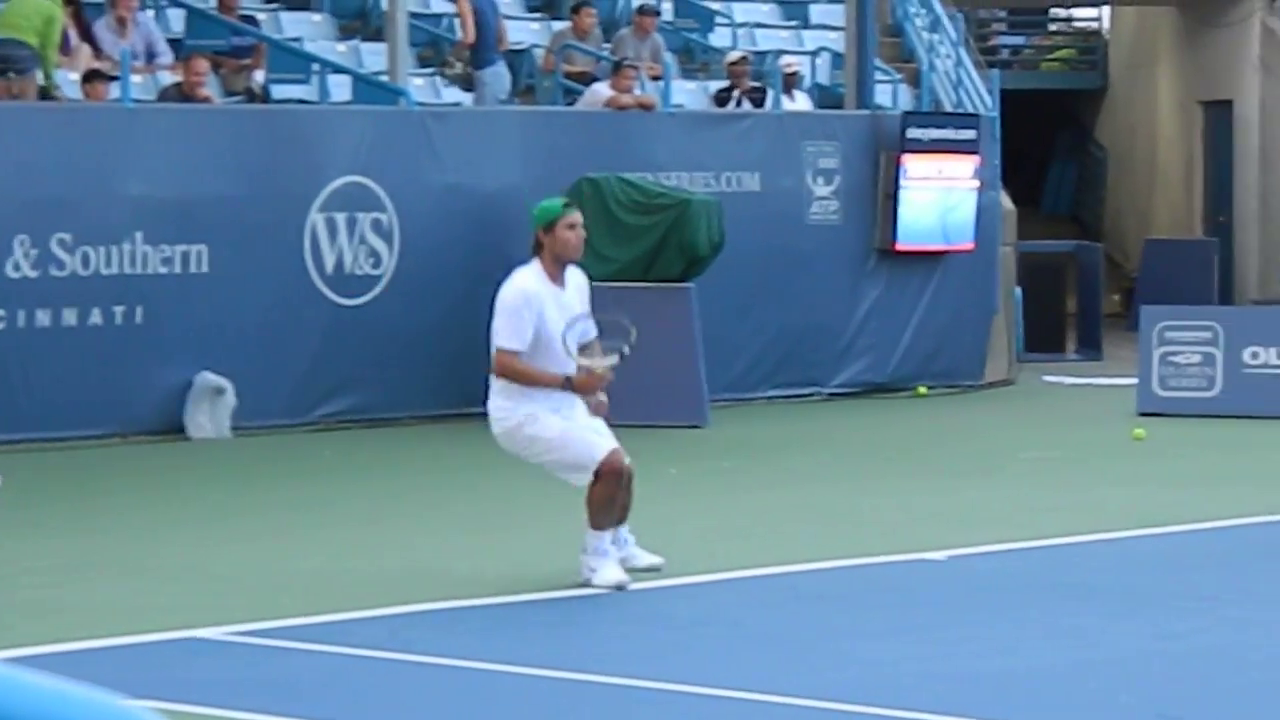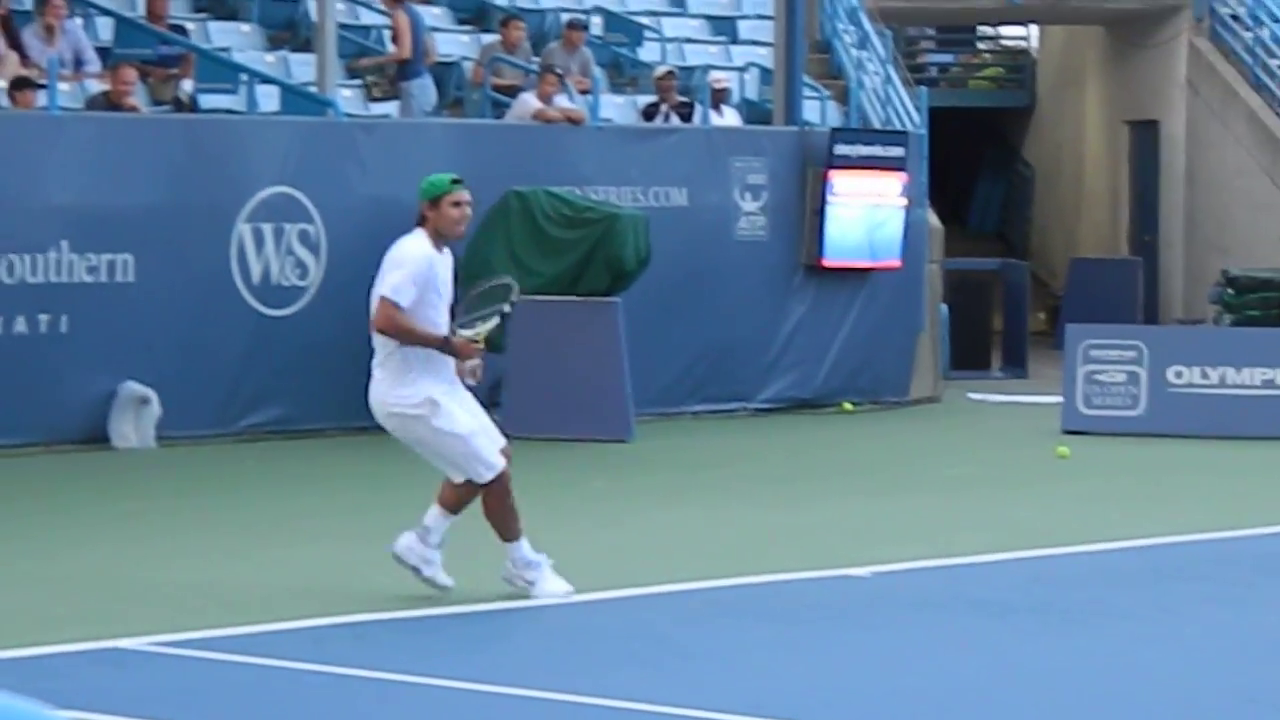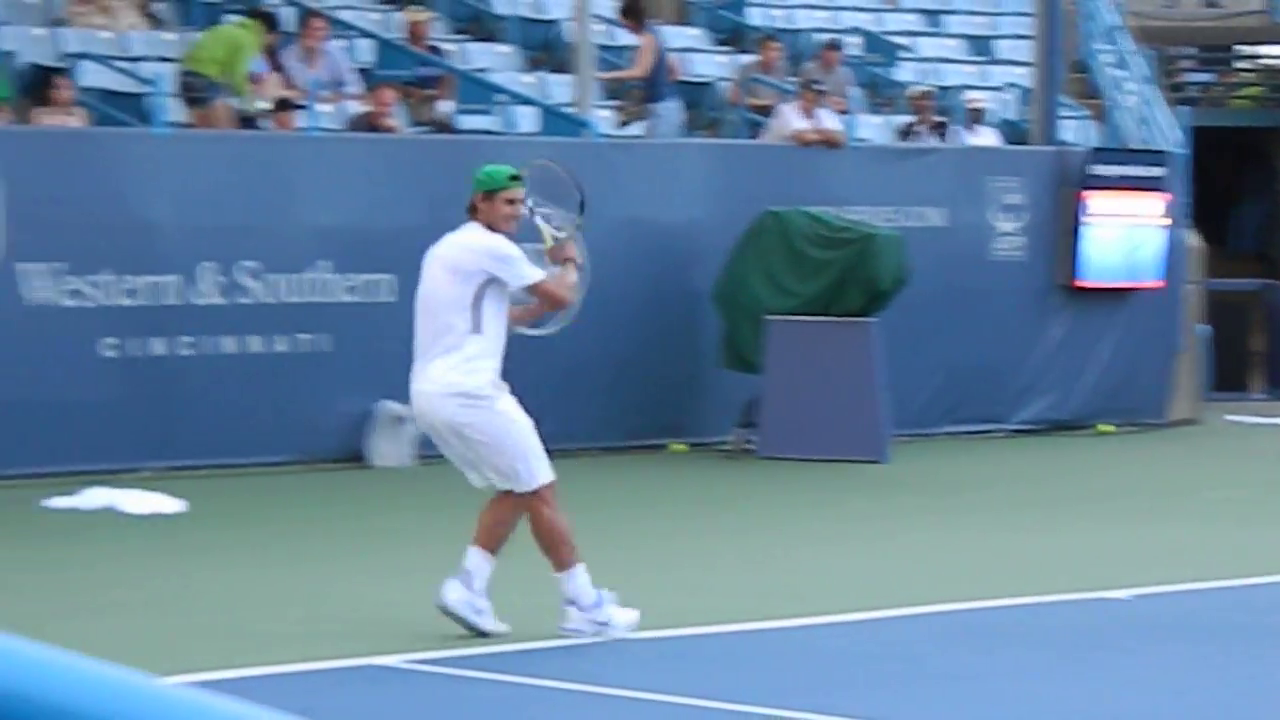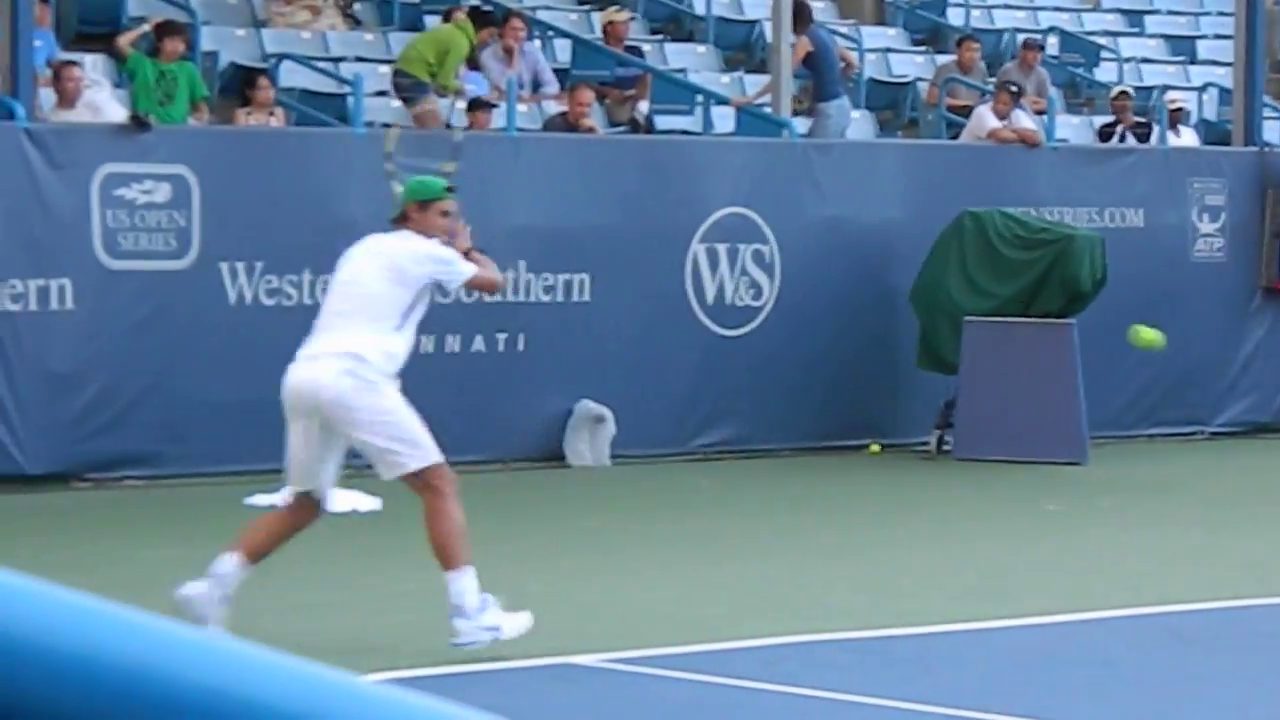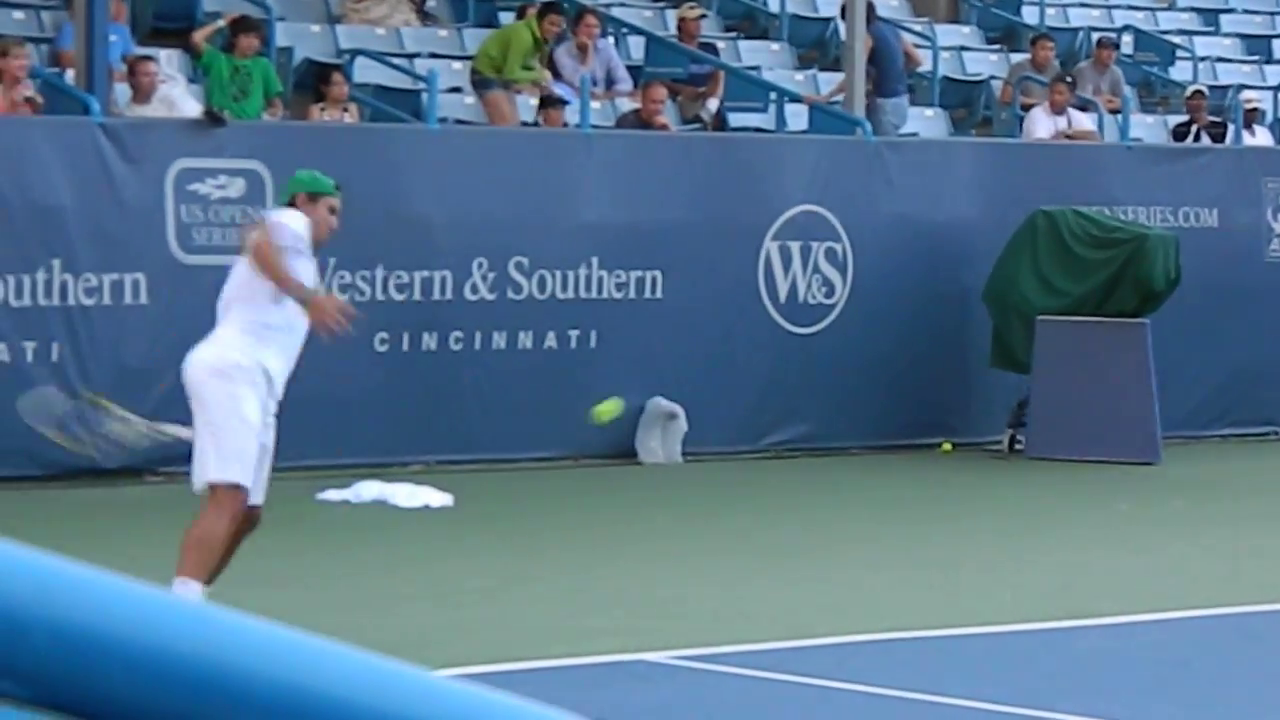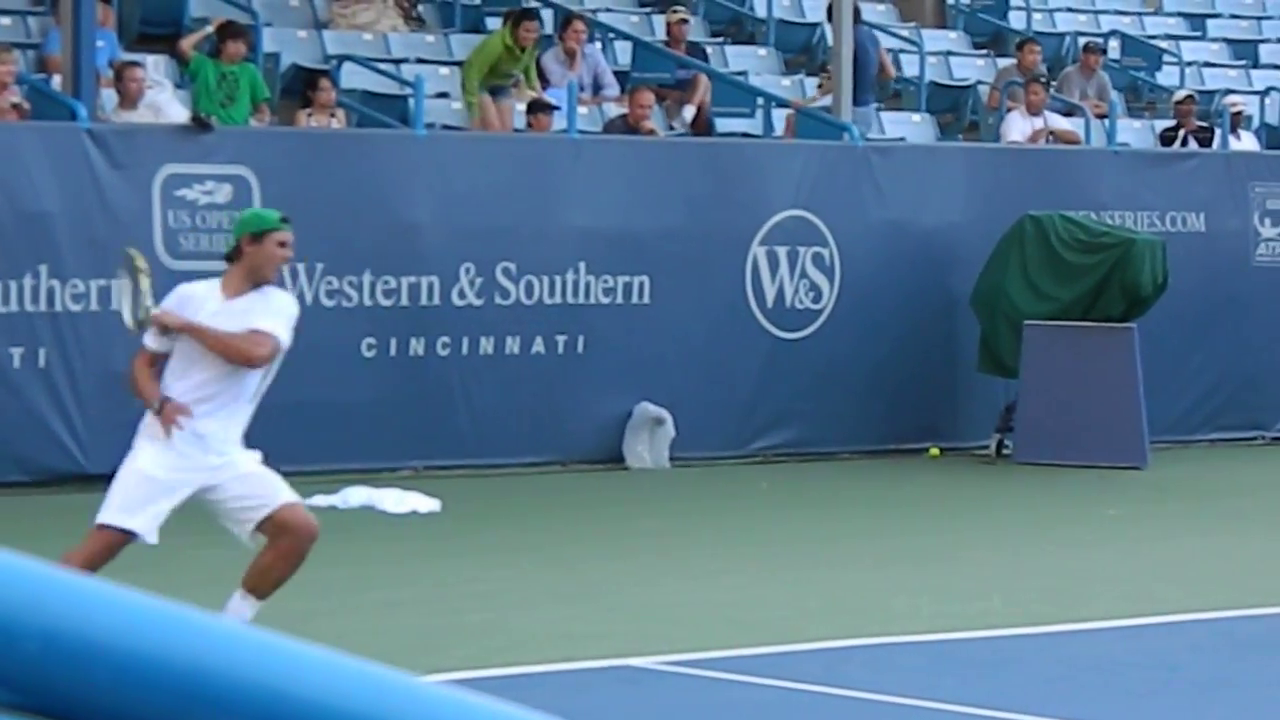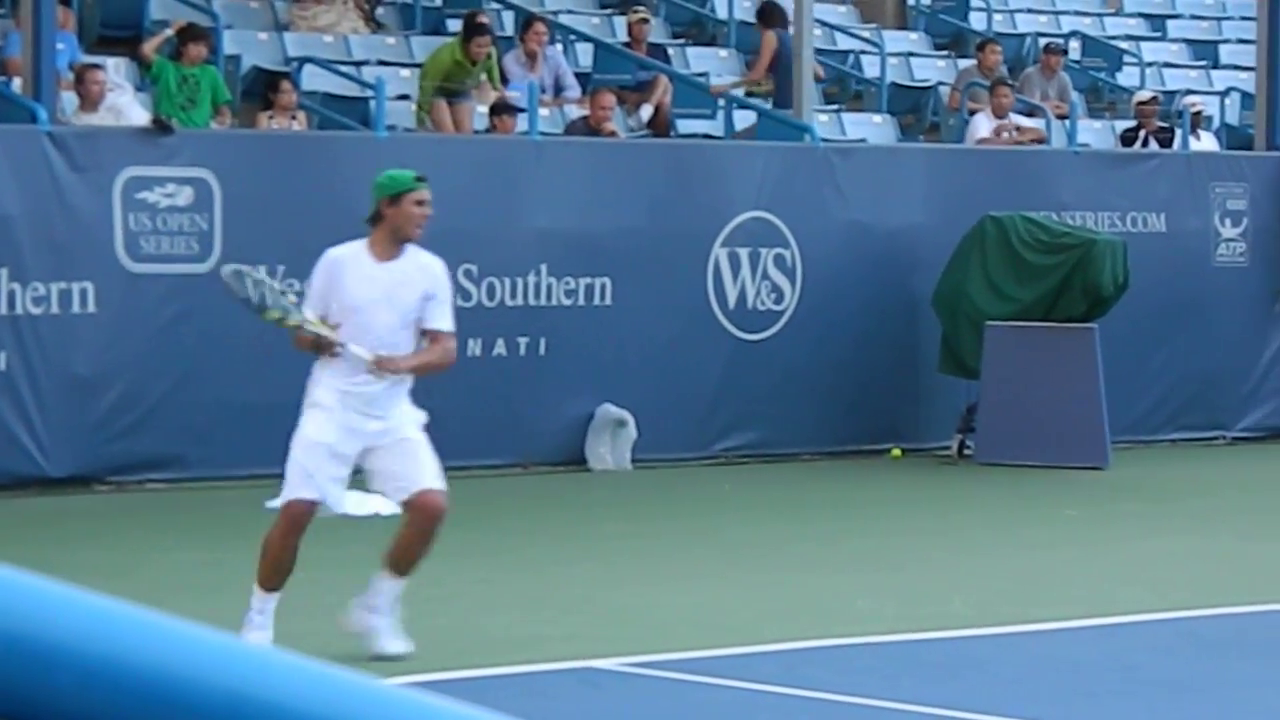
dt=0.4s
person 1, frame 1
left shoulder: (578, 282)
right shoulder: (522, 291)
right elbow: (503, 366)
left wrist: (593, 391)
right wrist: (570, 383)
left hip: (566, 407)
right hip: (522, 416)
left knee: (621, 472)
right knee: (611, 464)
left ankle: (617, 543)
right ankle: (597, 556)
person 1, frame 2
left shoulder: (438, 255)
right shoulder: (415, 254)
right elbow: (383, 320)
left wrist: (458, 358)
right wrist: (446, 343)
left hip: (436, 386)
right hip: (413, 398)
left knee: (492, 458)
right knee: (495, 475)
left ankle: (422, 541)
right ankle: (526, 566)
person 1, frame 3
left shoulder: (448, 248)
right shoulder: (492, 247)
right elbow: (559, 298)
left wrist: (526, 312)
right wrist: (569, 263)
left hip: (431, 395)
right hip: (468, 392)
left knee: (516, 490)
right knee: (538, 495)
left ankle: (466, 590)
right ankle: (585, 607)
person 1, frame 4
left shoulder: (363, 249)
right shoulder: (431, 254)
right elbow: (493, 282)
right wrist: (468, 251)
left hip: (303, 379)
right hip: (350, 379)
left knee: (303, 507)
right knee: (440, 486)
left ankle: (213, 590)
right ankle: (472, 613)
person 1, frame 5
left shoulder: (293, 260)
right shoulder: (289, 224)
right elbow: (260, 243)
right wrist: (307, 296)
left hip: (254, 383)
right hip: (232, 373)
left knee: (245, 515)
right knee: (227, 501)
person 1, frame 6
left shoulder: (280, 303)
right shoulder: (187, 295)
left elbow: (256, 354)
right elbow: (142, 366)
left wrist: (186, 324)
right wrist: (159, 404)
left hip: (225, 457)
right hip: (165, 444)
left knee: (301, 527)
right knee: (103, 541)
person 1, frame 7
left shoulder: (431, 270)
right shoulder: (337, 260)
left elbow: (445, 352)
right elbow: (306, 333)
left wrist: (406, 363)
right wrist: (319, 344)
left hip: (392, 416)
right hip: (331, 406)
left knee: (431, 506)
right knee: (295, 514)
left ankle: (377, 610)
right ankle: (258, 622)
